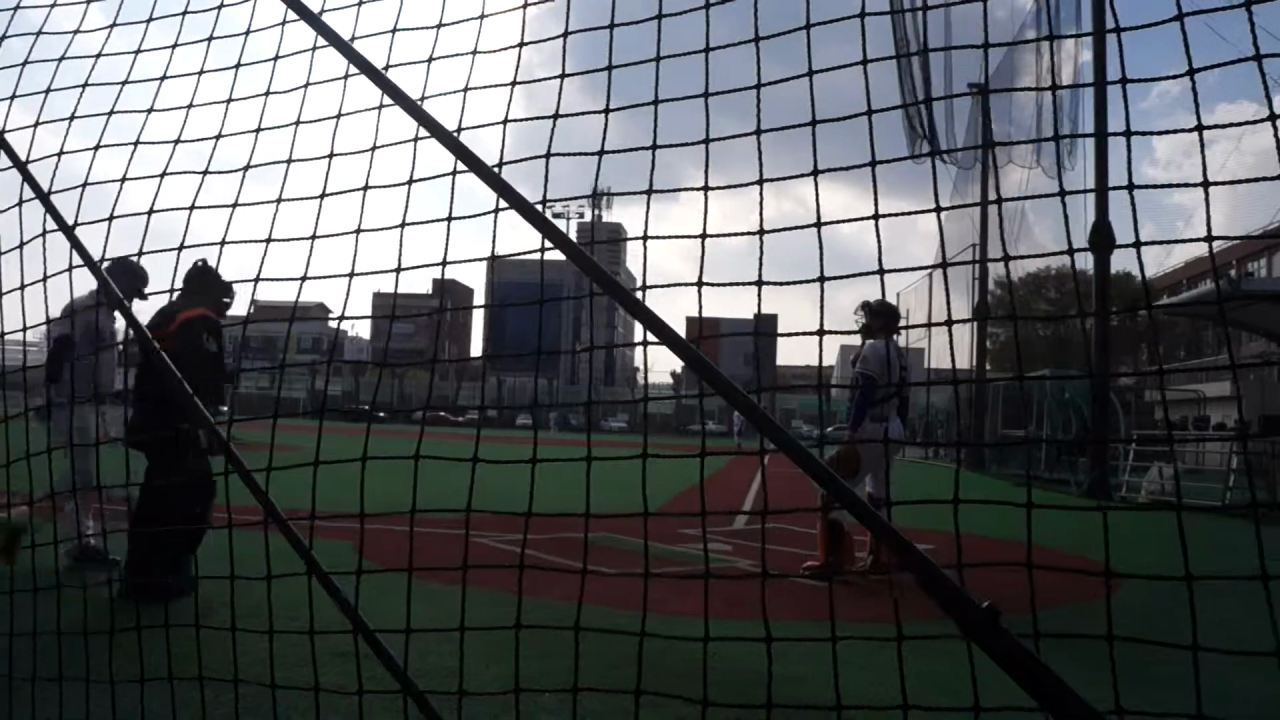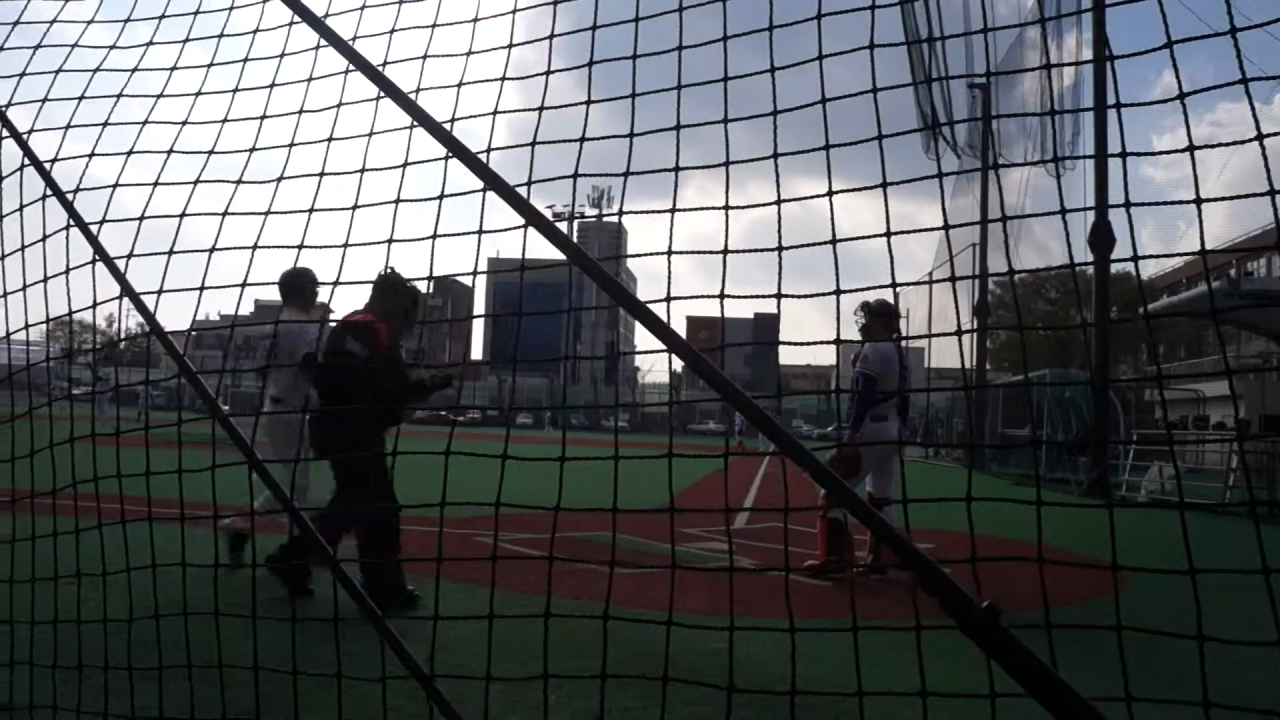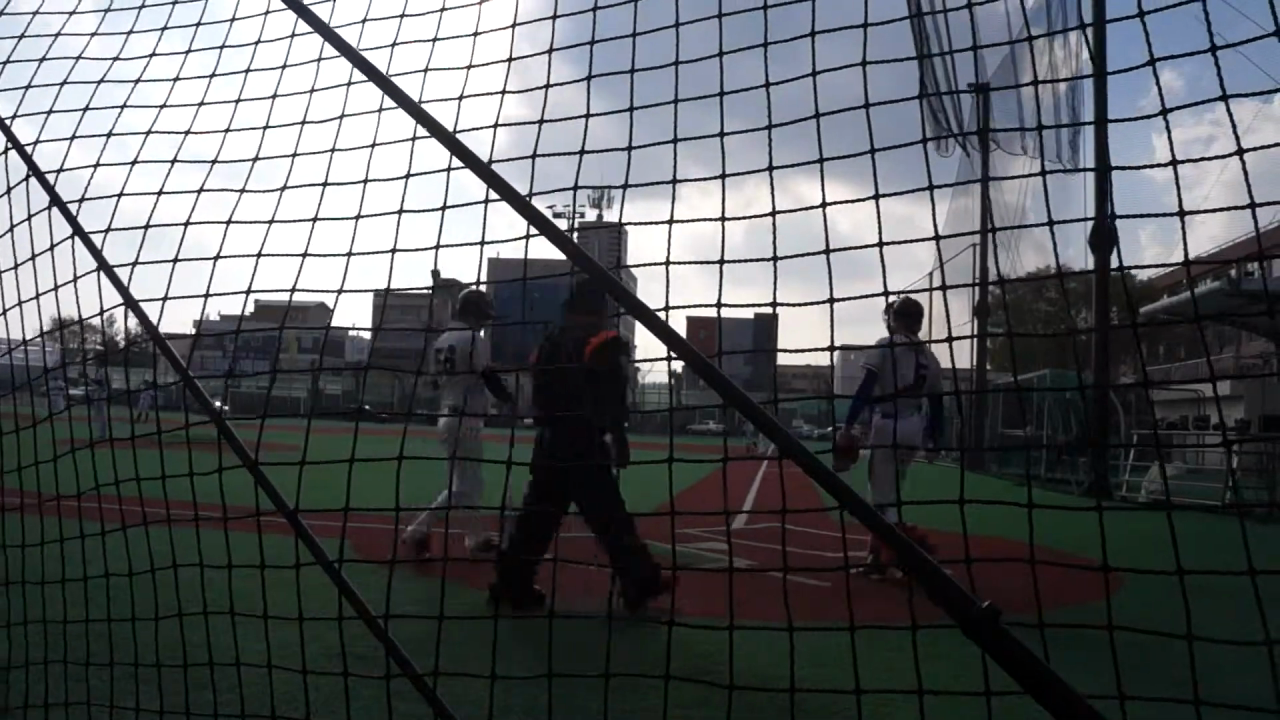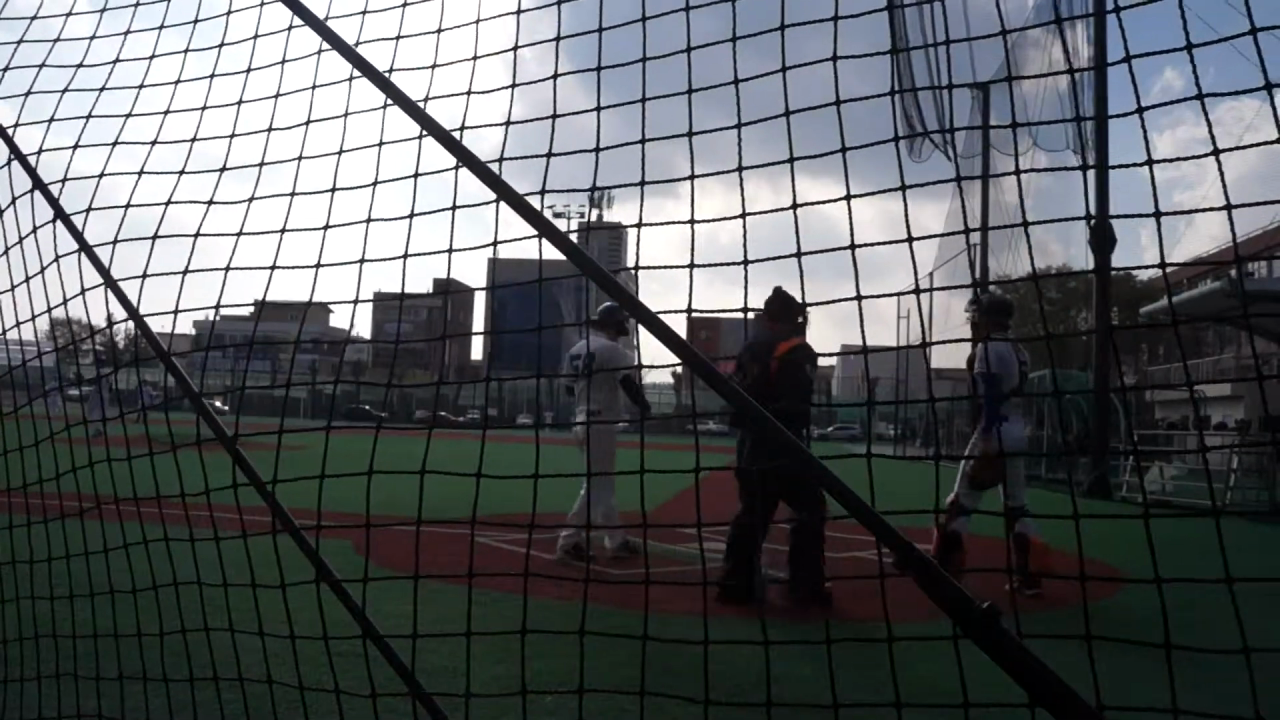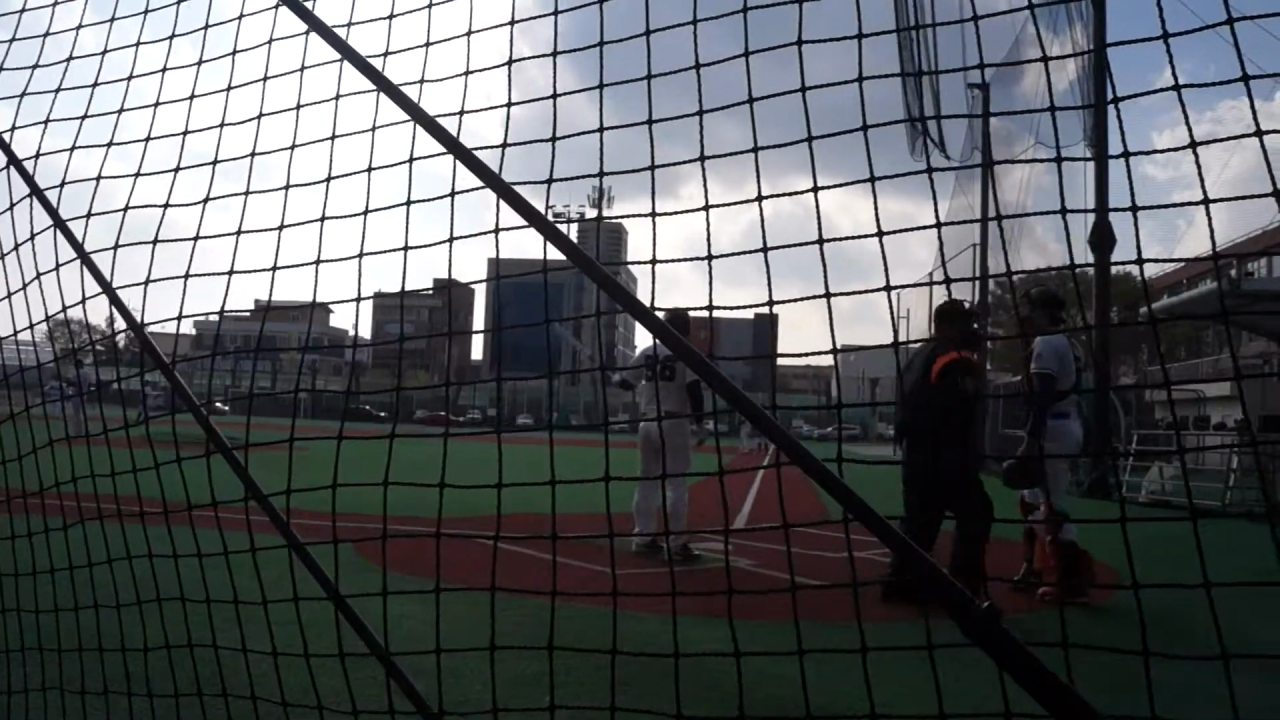
dt=1s
person 1, frame 1
left shoulder: (164, 317)
right shoulder: (200, 323)
right elbow: (199, 382)
left wrist: (220, 375)
right wrist: (209, 430)
left hip: (155, 421)
right hip: (175, 426)
left knee: (193, 493)
right knee: (164, 501)
left ankle: (171, 569)
right ankle: (142, 576)
person 1, frame 2
left shoulder: (379, 335)
right shoulder: (361, 330)
left elbow: (391, 391)
right elbow: (338, 383)
left wrist: (429, 386)
right wrist: (330, 427)
left hip: (365, 438)
right hip: (353, 437)
left knee: (349, 506)
right knee: (377, 509)
left ankle: (293, 562)
right ankle: (384, 589)
person 1, frame 3
left shoulder: (550, 343)
right shoulder: (607, 343)
left elbow: (539, 394)
right elbow: (612, 395)
right wrist: (618, 438)
left hip: (549, 442)
right hip: (585, 443)
left knee: (539, 514)
right knee: (611, 516)
left ankle: (513, 582)
right ankle: (640, 581)
person 1, frame 4
left shoulder: (747, 352)
right shoulder: (796, 350)
right elbow: (800, 402)
right wrist: (797, 435)
left hip: (749, 446)
right hip: (781, 446)
left knee: (751, 517)
right knee: (809, 512)
left ankle: (736, 584)
right ankle: (805, 584)
person 1, frame 5
left shoulder: (918, 358)
right shoulder: (958, 361)
left elbow: (907, 408)
right elbow: (959, 414)
right wrist: (971, 450)
left hip: (914, 452)
right hip: (944, 455)
left knee: (917, 522)
right knee: (975, 515)
left ankle: (902, 583)
right ankle: (964, 584)
person 2, frame 1
left shoulder: (873, 348)
right shoulder: (899, 354)
left elbow: (863, 395)
right elbow: (903, 399)
left wrist: (850, 435)
left hip: (872, 430)
right hip: (893, 430)
right knee: (880, 497)
left ankle: (833, 559)
right ankle: (878, 559)
person 2, frame 2
left shoulder: (873, 349)
right shoulder: (899, 354)
left elbow: (864, 395)
right elbow: (903, 400)
left wrist: (851, 434)
left hip: (872, 429)
right hip: (893, 429)
right knee: (882, 497)
left ankle: (834, 558)
right ankle: (878, 558)
person 2, frame 3
left shoulder: (886, 346)
right shoulder: (929, 357)
left elbow: (865, 389)
right elbow: (936, 404)
left wrist: (848, 425)
right wrist: (933, 442)
left hip: (889, 427)
right hip: (915, 429)
left knee: (882, 499)
right knee: (885, 496)
right ankle: (878, 559)
person 2, frame 4
left shoulder: (988, 347)
right shoulder: (1017, 350)
left elbow: (991, 396)
left wrist: (986, 440)
left hip: (997, 430)
right hip: (1017, 429)
left knee: (961, 502)
right knee: (1017, 505)
left ankle: (942, 570)
right ankle: (1027, 575)
person 2, frame 5
left shoulder: (1044, 344)
right shoulder: (1066, 344)
left elbow: (1043, 397)
left wrist: (1030, 440)
left hip: (1054, 428)
right hip: (1069, 425)
left knee: (1053, 508)
right knee: (1032, 499)
left ankle: (1071, 583)
right ankle: (1031, 570)
person 3, frame 1
left shoulder: (107, 315)
right shoulder: (79, 310)
right elbow: (57, 352)
left wrist: (104, 403)
right wrist: (53, 395)
left hip: (92, 405)
right hip: (73, 405)
left knee: (85, 476)
right knee: (81, 475)
left ankle: (84, 541)
person 3, frame 2
left shoulder: (270, 327)
right shoulder: (302, 327)
left elbow: (263, 370)
left hip: (273, 410)
right hip: (292, 413)
left knee: (297, 481)
right knee: (290, 482)
right ankle: (240, 526)
person 3, frame 3
left shoulder: (440, 342)
right shoulder: (473, 339)
left elbow: (437, 381)
right elbow: (488, 378)
right wrist: (513, 404)
left hip: (447, 419)
right hip: (465, 421)
left knee: (466, 483)
right knee: (463, 487)
left ankle: (477, 539)
right ankle: (418, 533)
person 3, frame 4
left shoulder: (575, 350)
right shoulder: (611, 349)
left elbow: (570, 389)
right elbow: (629, 385)
right wrist: (647, 412)
left hip: (581, 423)
right hip: (601, 425)
left knee: (603, 485)
right knee: (595, 488)
left ankle: (615, 540)
right ankle: (570, 541)
person 3, frame 5
left shoulder: (646, 353)
left elbow: (627, 383)
right elbow: (694, 391)
left wrist: (617, 381)
right wrist: (699, 424)
left hip: (647, 424)
right hip: (674, 424)
left knee: (647, 482)
right knee: (676, 484)
left ankle: (644, 537)
right ankle: (677, 543)
